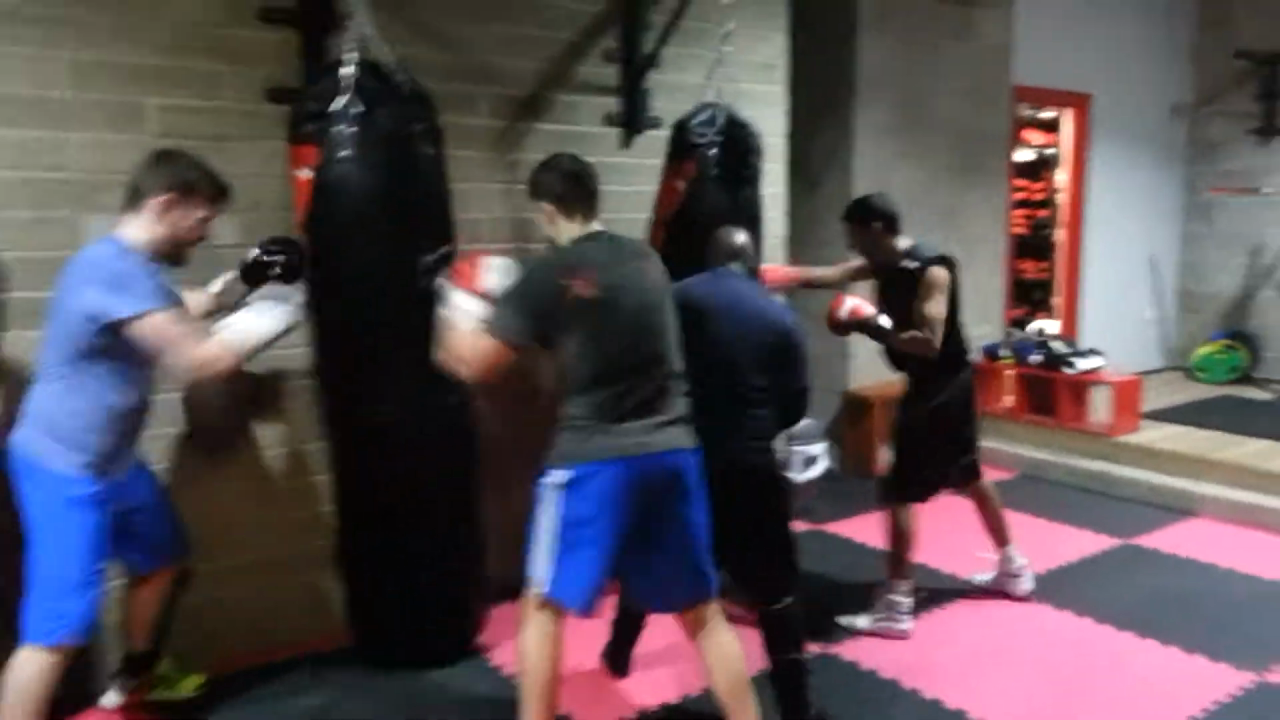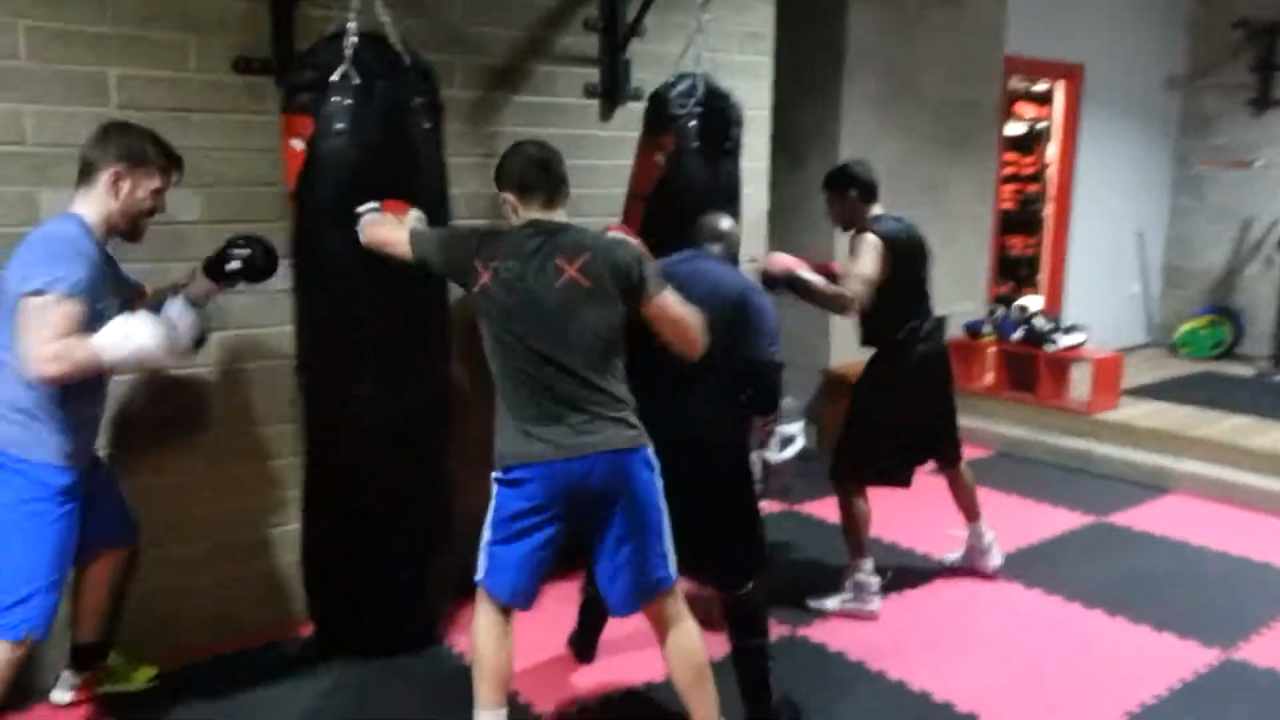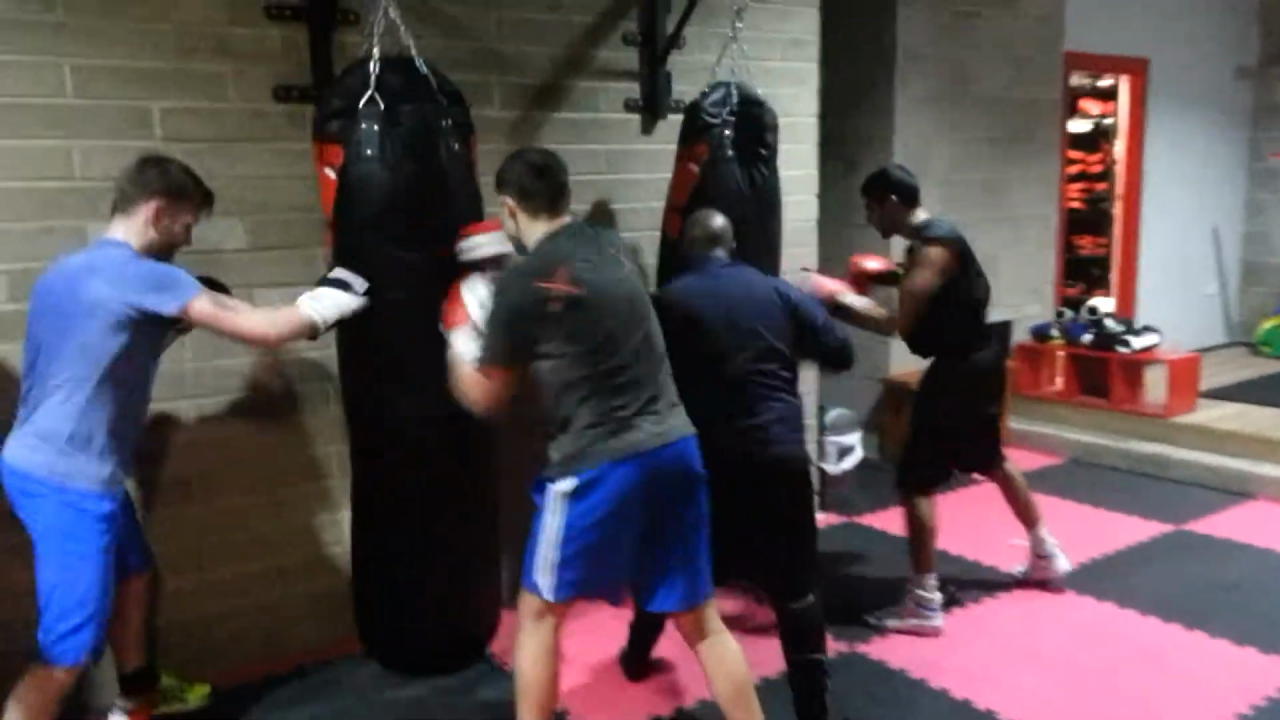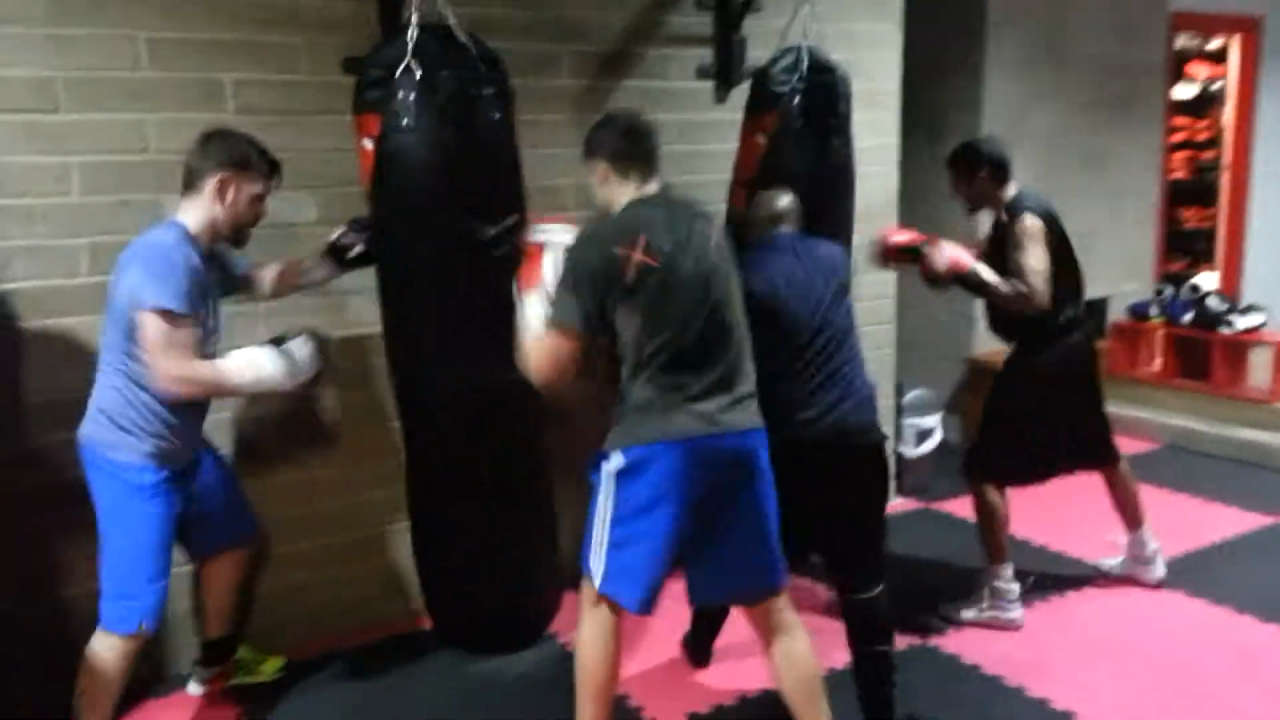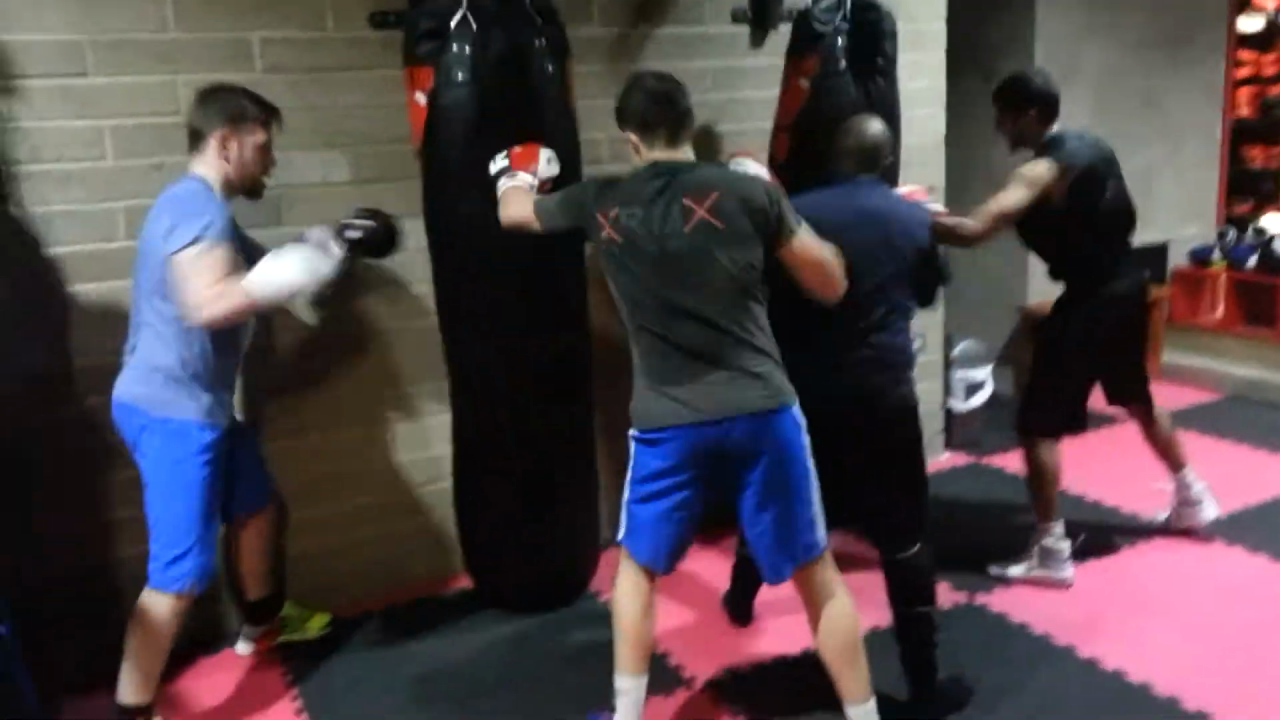
dt=0.2s
person 1, frame 1
left shoulder: (547, 277)
right shoulder: (645, 260)
left elbow: (465, 362)
left hip: (594, 464)
right hip: (676, 455)
left knee: (543, 608)
right knee: (701, 614)
person 1, frame 2
left shoulder: (479, 254)
right shoulder: (615, 254)
left elbow: (381, 236)
right elbow: (693, 342)
left wrist: (370, 214)
left hip: (533, 467)
right hip: (619, 455)
left knee: (494, 603)
right knee: (665, 608)
person 1, frame 3
left shoulder: (522, 285)
right shoulder: (608, 248)
left elbow: (483, 399)
left hip: (599, 466)
right hip: (674, 450)
left knee: (541, 611)
right knee: (698, 620)
person 1, frame 4
left shoulder: (599, 246)
right shoulder: (705, 225)
left elbow: (544, 371)
left hip: (655, 449)
right hip: (740, 439)
left knee: (603, 602)
right knee: (771, 611)
person 1, frame 5
left shoulder: (601, 204)
right shoulder: (747, 191)
left elbow: (513, 210)
right elbow: (832, 285)
left wrist: (515, 172)
left hip: (670, 425)
right hip: (762, 411)
left knee: (637, 566)
right knee: (816, 576)
person 2, frame 1
left shoulder: (128, 268)
right shoulder: (116, 273)
left elbow: (183, 309)
right elbow: (198, 359)
left wrist: (241, 279)
left hip: (112, 464)
right hip: (63, 469)
left knee: (163, 559)
right knee: (58, 631)
person 2, frame 2
left shoulder: (92, 251)
right shoulder: (62, 248)
left elbow: (140, 309)
right elbow: (48, 358)
left wrist: (213, 276)
right wrist: (150, 337)
left hip: (66, 449)
left knee: (109, 544)
left ankle: (85, 669)
person 2, frame 3
left shoulder: (62, 274)
right shoulder: (143, 278)
right elbow: (261, 330)
right wrist: (328, 303)
right hip: (69, 483)
left knee: (133, 574)
right knee: (67, 651)
person 2, frame 4
left shoulder: (200, 254)
right shoulder: (164, 260)
left elbow: (267, 281)
right elbow: (177, 376)
left wrist: (331, 261)
right wrist: (270, 365)
left hip: (179, 448)
right hip: (130, 456)
left knee: (233, 541)
right knee: (131, 618)
left ankle: (215, 662)
person 2, frame 5
left shoulder: (205, 210)
right shoulder: (198, 206)
left elbow: (259, 272)
right elbow: (212, 303)
left wrist: (326, 246)
right wrist: (301, 268)
left hip: (198, 408)
right hip: (167, 414)
left knee: (256, 506)
right knee: (178, 576)
left ankle: (262, 620)
person 3, frame 1
left shoulder: (679, 297)
right shoulder: (780, 316)
right elbow: (794, 406)
right hip: (748, 465)
right knee: (773, 592)
left ankle: (619, 653)
person 3, frame 2
right shoulder: (748, 294)
right elbow: (765, 384)
right wrist: (755, 415)
right hip: (714, 449)
right knee: (737, 577)
left ankle: (585, 640)
person 3, frame 3
left shoulder: (666, 303)
right shoulder: (781, 293)
right elbow: (839, 354)
left hip: (698, 460)
right hip: (776, 457)
right knee: (794, 591)
left ankle: (637, 657)
person 3, frame 4
left shoulder: (739, 283)
right shoulder: (831, 256)
left hip: (779, 443)
right hip: (854, 436)
right knee: (861, 579)
left ankle: (699, 643)
person 3, frame 5
left shoulder: (796, 215)
right shoulder: (914, 219)
left elbow: (763, 300)
right elbow: (927, 291)
left hip: (803, 395)
right hip: (882, 397)
right knee: (902, 539)
left ankle: (740, 601)
right ankle: (926, 683)
person 4, frame 1
left shoulder: (931, 270)
right shoulder: (886, 265)
left elbow: (928, 343)
right elbow: (834, 276)
left wrist: (874, 324)
right wrist: (792, 277)
left hip: (940, 389)
right hip: (947, 384)
left knee: (900, 492)
right knee: (969, 479)
left ankle: (895, 608)
right ankle: (1013, 571)
person 4, frame 2
left shoulder: (871, 238)
right shoulder: (899, 231)
left elbow: (848, 300)
left wrist: (794, 274)
right wrist: (800, 273)
left hip: (898, 365)
right hip: (929, 356)
left knee: (849, 473)
right knee: (949, 457)
left ankle: (862, 588)
right ankle: (982, 547)
person 4, frame 3
left shoulder: (932, 247)
right shoulder: (938, 236)
left elbow: (896, 323)
left wrist: (836, 297)
left hip: (958, 370)
right hip: (981, 360)
left knee: (915, 483)
right knee: (992, 462)
left ankle: (924, 603)
right ankle: (1046, 556)
person 4, frame 4
left shoulder: (1025, 221)
right shoulder: (1011, 218)
left elbow: (1034, 298)
left wrist: (969, 272)
right wrist: (924, 250)
left hip: (1043, 356)
right hip: (1070, 349)
left knee: (984, 470)
right knee: (1102, 455)
left ankle: (1001, 596)
right ankle: (1143, 555)
person 4, frame 5
left shoulder: (1047, 169)
right shoulder: (1091, 148)
left elbow: (974, 231)
left hip: (1090, 302)
right hip: (1126, 288)
left knee: (1038, 425)
right knee: (1139, 400)
left ankle: (1051, 554)
right ankle: (1193, 501)
